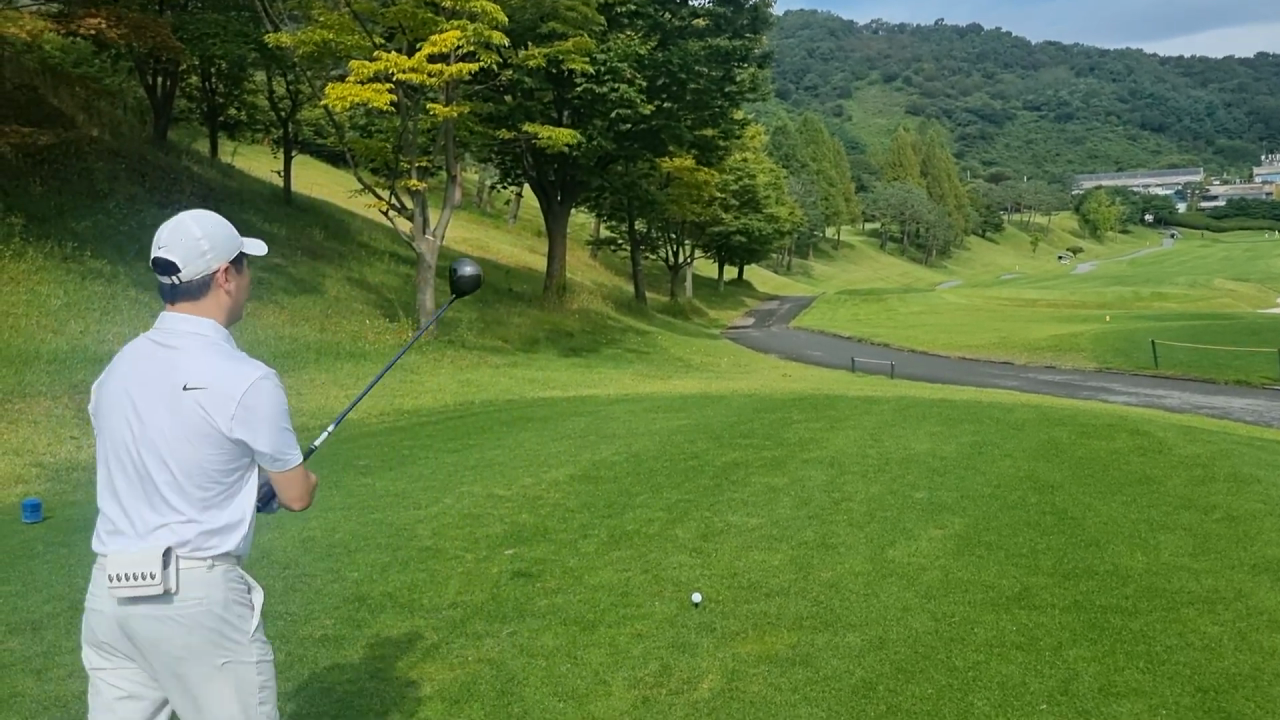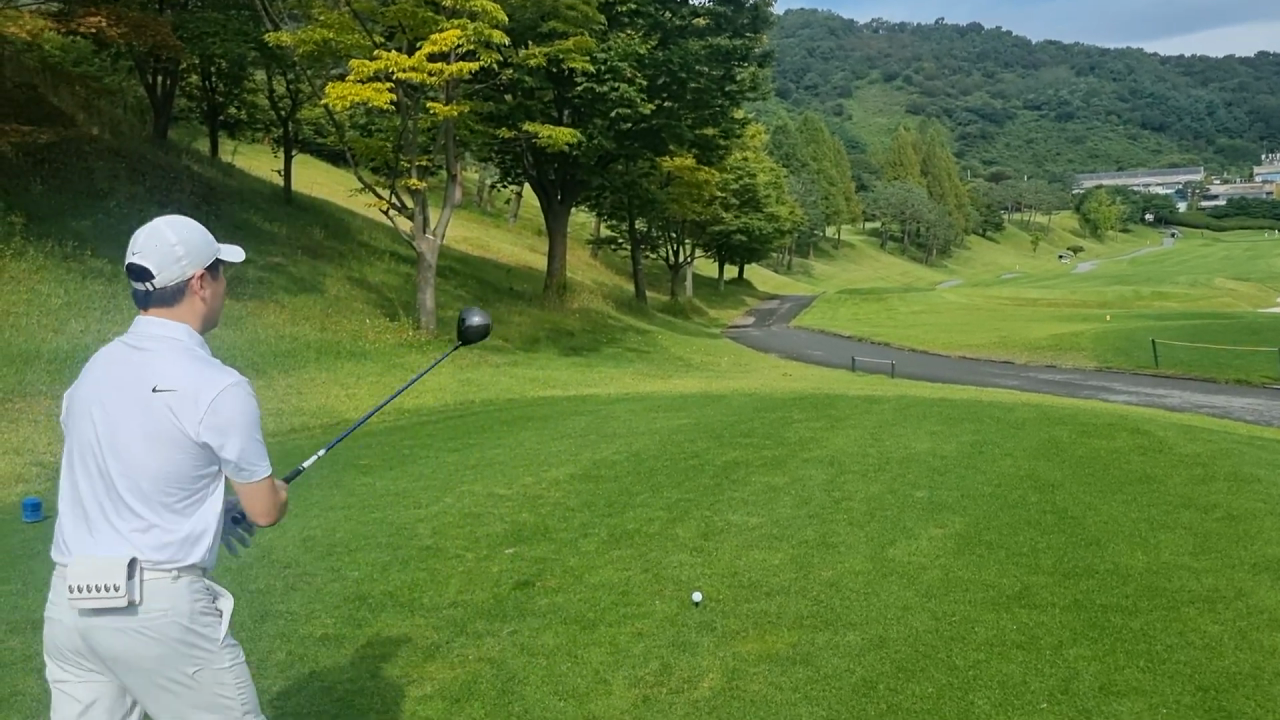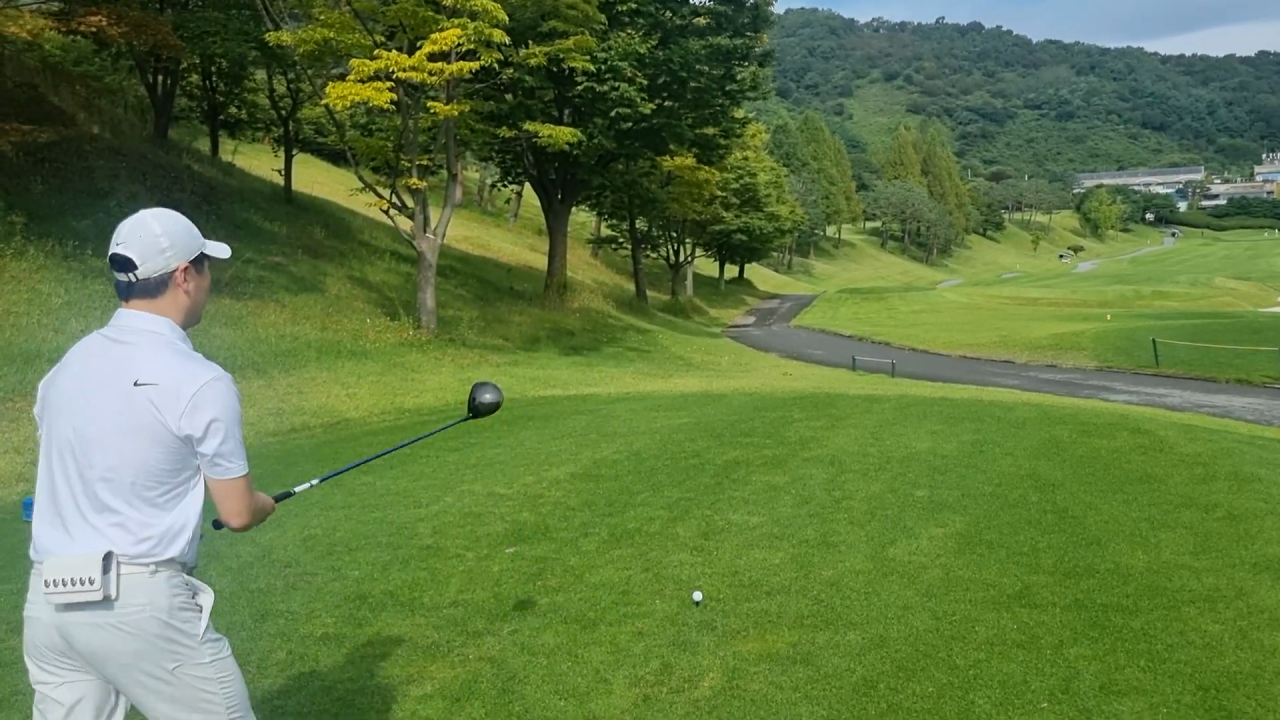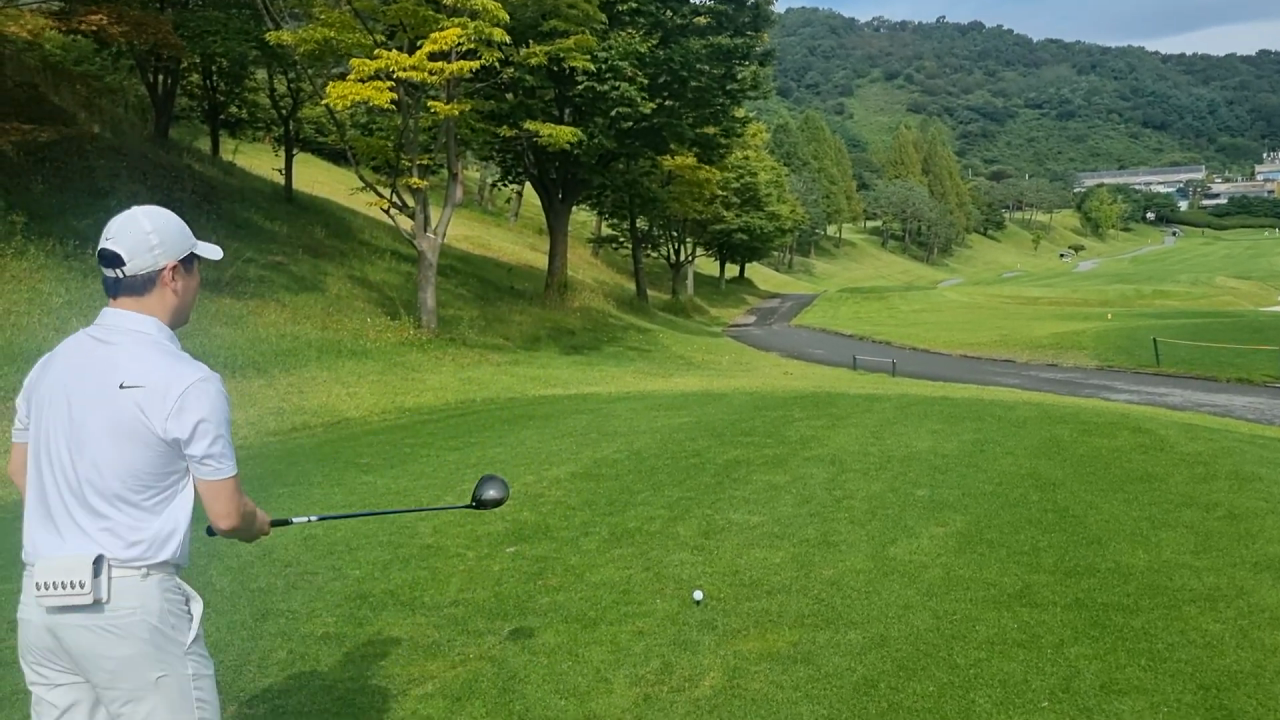
dt=0.1s
person 1, frame 1
left shoulder: (118, 368)
right shoulder: (245, 379)
right elbow: (298, 495)
right wrist: (261, 474)
left hip: (109, 592)
right hip: (197, 594)
person 1, frame 2
left shoulder: (93, 372)
right shoulder: (217, 387)
right elbow: (264, 511)
right wrist: (278, 498)
left hip: (69, 603)
right hip: (161, 605)
person 1, frame 3
left shoulder: (67, 365)
right shoulder: (199, 381)
right elbow: (238, 512)
right wrist: (262, 504)
left hip: (48, 600)
right hip: (141, 601)
person 1, frame 4
left shoulder: (51, 365)
right shoulder: (188, 382)
left elbow: (22, 476)
right elbow: (226, 517)
right wrist: (256, 522)
left hip: (42, 603)
right hip: (132, 603)
